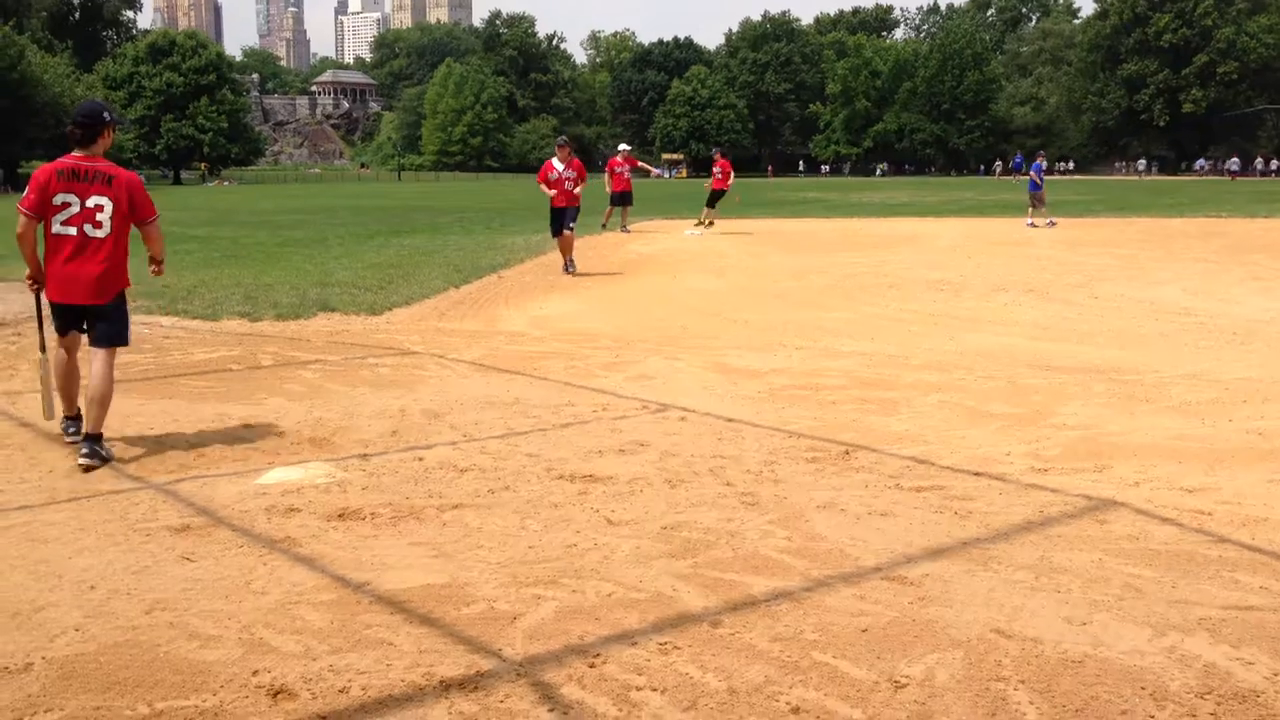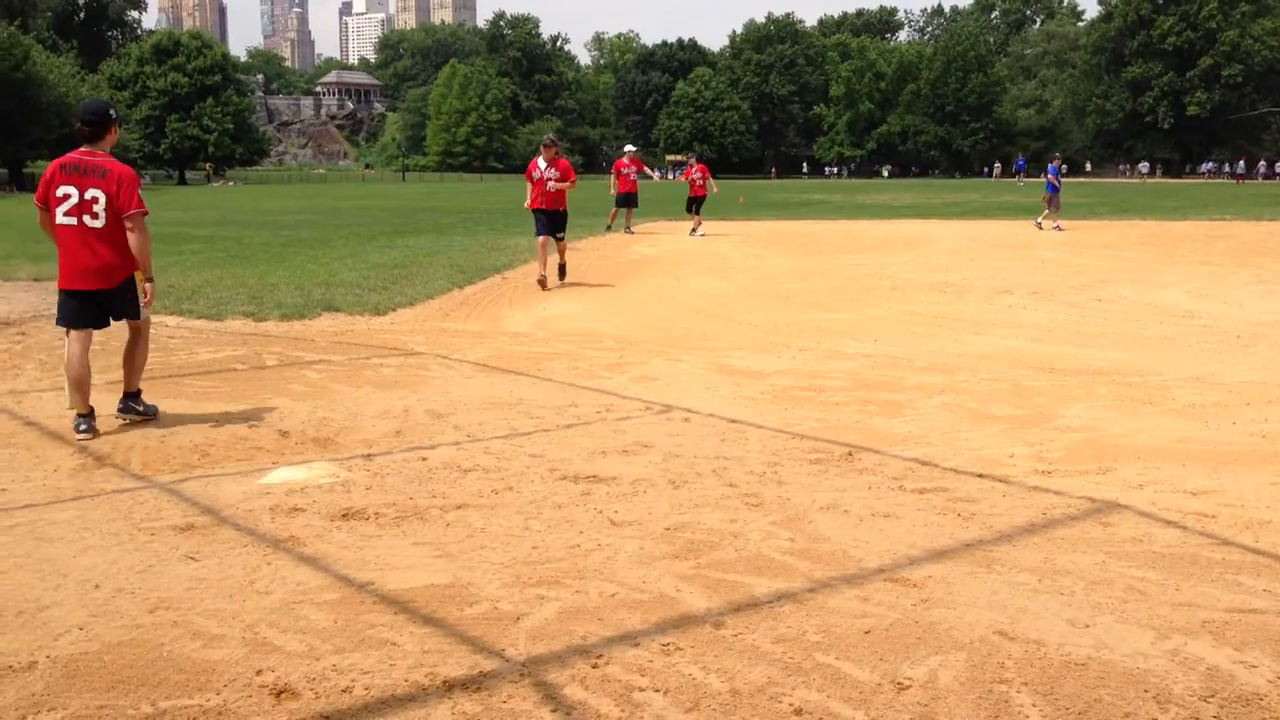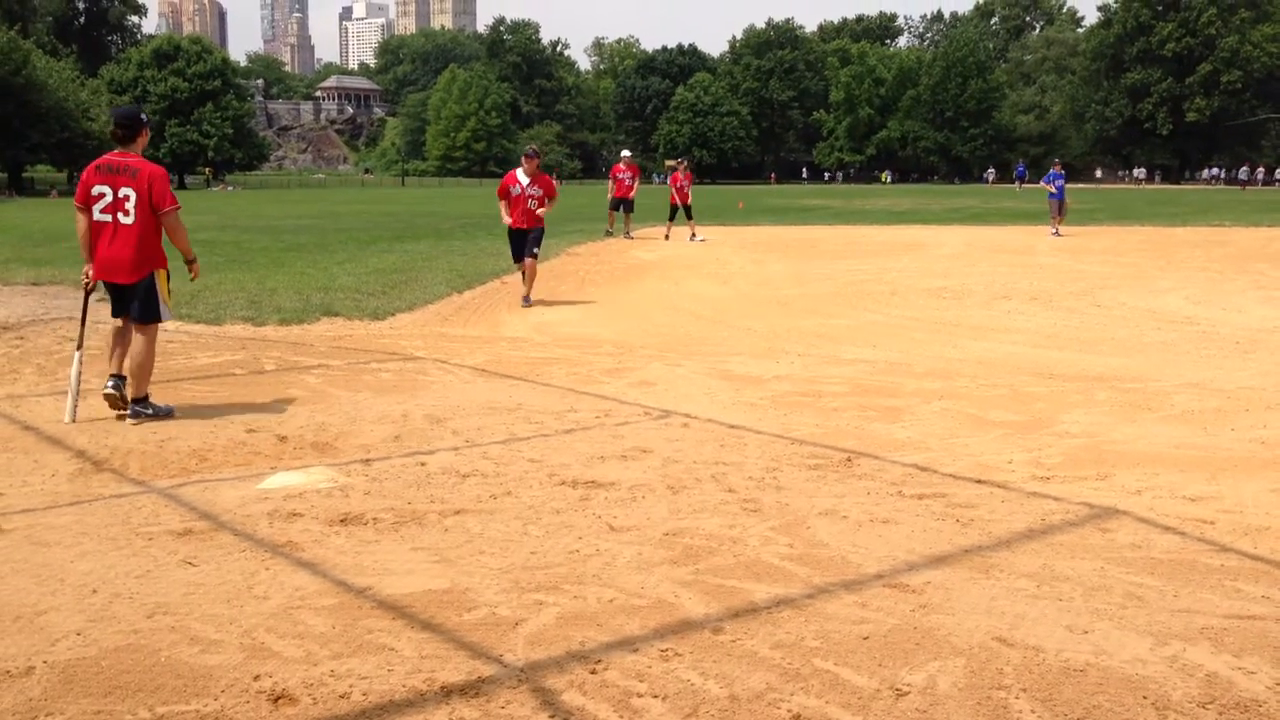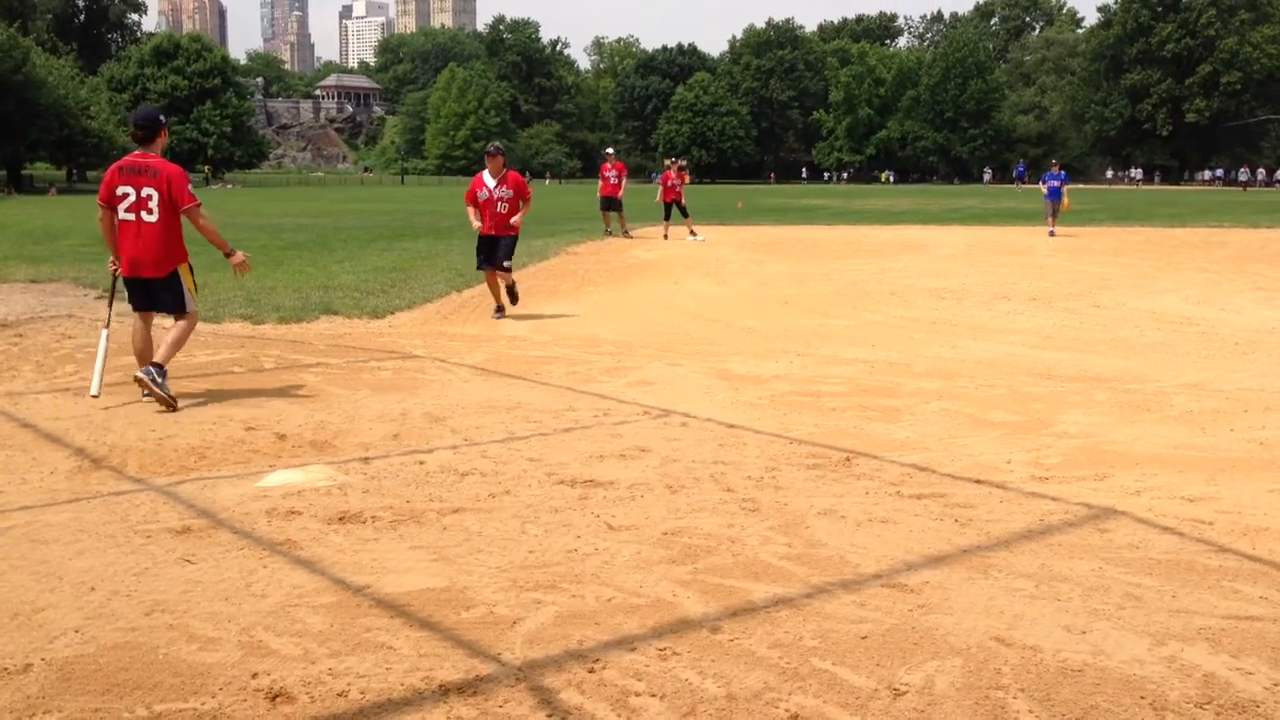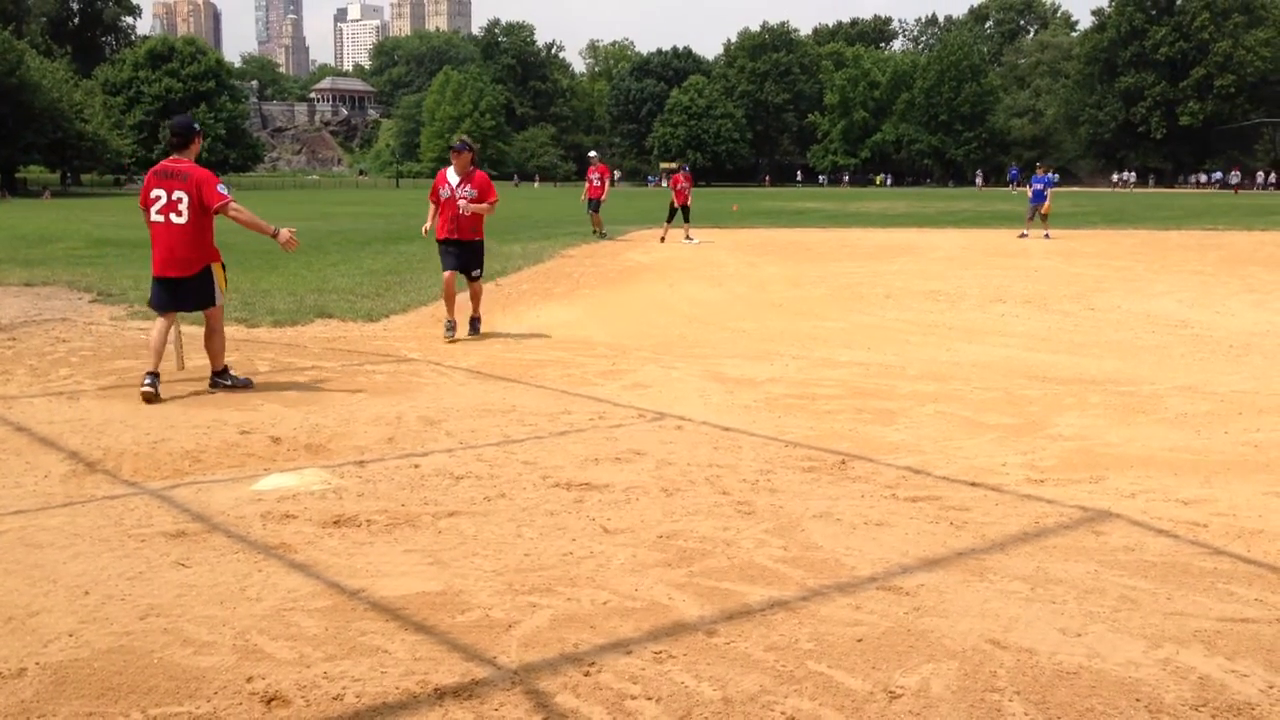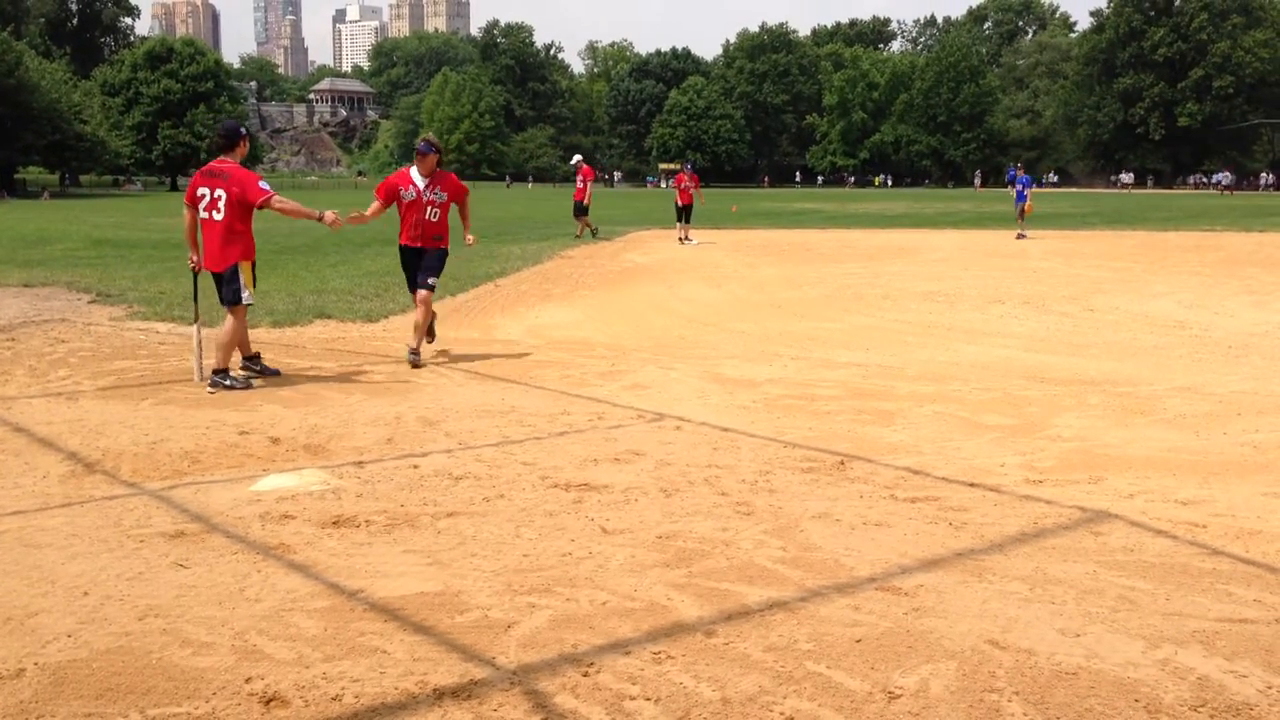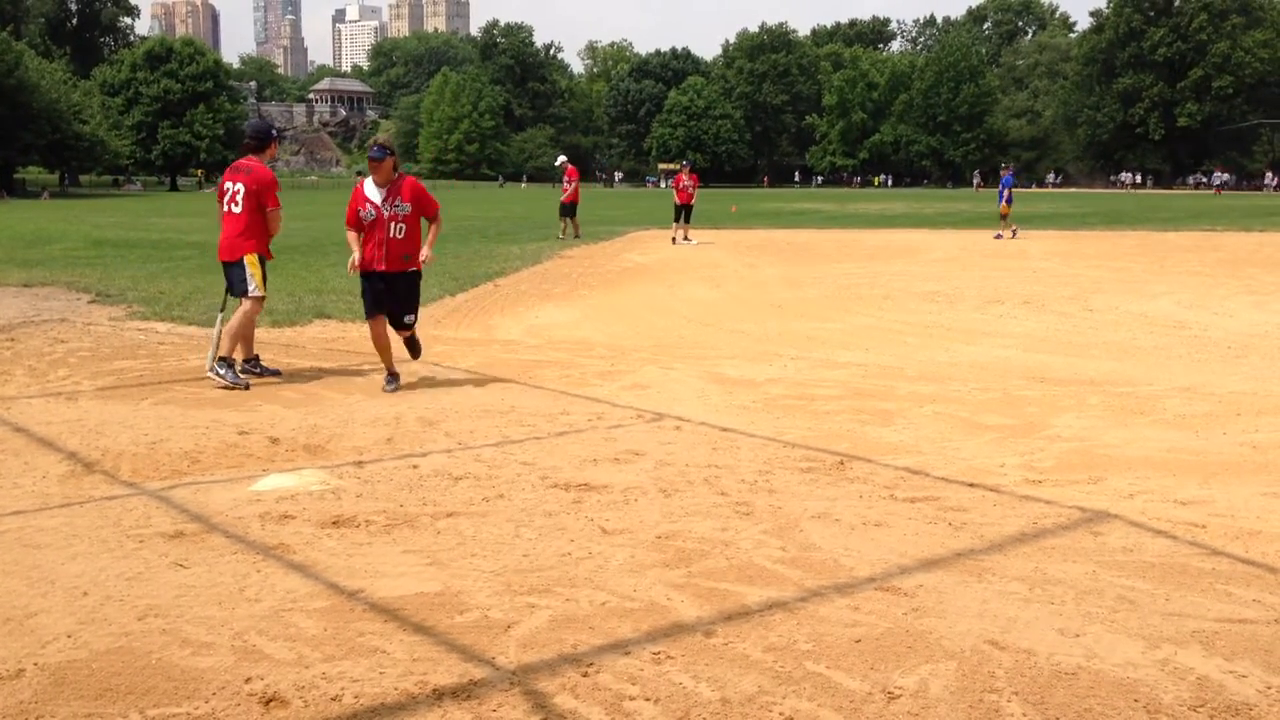
dt=0.5s
person 1, frame 1
left shoulder: (46, 174)
right shoulder: (125, 180)
left elbow: (24, 230)
right elbow: (152, 234)
left wrist: (35, 269)
right wrist: (158, 257)
left hip: (61, 283)
right hip: (107, 285)
left knee: (66, 346)
right knee: (102, 359)
left ankle: (72, 421)
right ankle: (92, 439)
person 1, frame 2
left shoulder: (56, 169)
right shoulder: (122, 173)
left elbow: (45, 219)
right elbow: (134, 228)
right wrist: (148, 276)
left hip: (72, 272)
right hip: (117, 270)
left knee: (78, 341)
right knee: (139, 327)
left ankle: (83, 417)
right ankle: (130, 399)
person 1, frame 3
left shoulder: (93, 170)
right shoulder: (152, 173)
left elbow: (82, 218)
right elbow: (171, 222)
left wrist: (89, 262)
right wrist: (190, 258)
left hip: (107, 265)
right hip: (144, 266)
left knee: (124, 322)
right knee: (144, 331)
left ankle: (115, 381)
right ankle: (138, 403)
person 1, frame 4
left shoulder: (116, 170)
right shoulder: (171, 172)
left elbow: (104, 216)
right elbow: (197, 218)
left wrist: (114, 253)
right wrist: (229, 251)
left hip: (131, 261)
right hip: (167, 260)
left knee: (142, 317)
right knee: (185, 318)
left ankle: (152, 378)
right ankle: (155, 370)
person 1, frame 5
left shoulder: (153, 174)
right shoulder: (201, 176)
left elbow: (147, 216)
right elbow: (233, 210)
right wrist: (274, 232)
left hip: (163, 262)
right hip: (200, 260)
left knee: (164, 317)
right knee: (213, 315)
left ankle: (151, 377)
right ankle: (219, 375)
person 1, frame 6
left shoulder: (201, 175)
right shoulder: (243, 177)
left elbow: (189, 213)
right elbow: (278, 203)
left wrist: (194, 251)
right wrist: (319, 215)
left hip: (213, 255)
right hip: (236, 256)
left knee: (234, 309)
right knee: (236, 312)
left ankle: (250, 360)
right ankle: (219, 374)
person 1, frame 7
left shoulder: (233, 170)
right shoulder: (265, 176)
left elbow: (222, 206)
right elbow: (274, 219)
right wrist: (273, 236)
left hip: (231, 247)
right hip: (247, 249)
left knee: (249, 305)
right knee: (250, 304)
left ankle: (249, 362)
right ankle: (222, 363)
person 2, frame 1
left shoulder: (576, 163)
right shoulder: (548, 165)
left elbow: (584, 179)
right elbow: (541, 183)
left wrist: (580, 188)
right wrist: (548, 192)
left hip: (572, 205)
right hip: (556, 206)
left knee: (568, 232)
right knee: (560, 236)
left ankle: (570, 259)
right ankle: (565, 260)
person 2, frame 2
left shoulder: (563, 163)
right shoulder: (534, 163)
left elbow: (573, 184)
right elbow: (529, 181)
left wrist: (558, 185)
right wrist: (528, 198)
left hip: (558, 209)
right hip: (539, 208)
left knee: (560, 241)
right knee: (542, 240)
left ankle: (562, 263)
right ankle: (543, 275)
person 2, frame 3
left shoulder: (545, 179)
right shoulder: (510, 177)
left elbow: (553, 199)
right elbow: (502, 198)
left wrist: (545, 209)
right wrist: (504, 216)
left hip: (535, 227)
right hip: (515, 227)
left knee: (530, 260)
right knee: (521, 263)
left ankle: (526, 295)
right ankle: (526, 272)
person 2, frame 4
left shoulder: (515, 178)
right shoulder: (477, 180)
left elbow: (527, 200)
right elbow: (470, 205)
left wrist: (520, 216)
right wrist: (474, 221)
left hip: (508, 233)
right hip: (486, 234)
left knee: (502, 272)
right knee: (488, 272)
left ankle: (510, 284)
right ankle: (499, 305)
person 2, frame 5
left shoulder: (481, 178)
right shoulder: (441, 176)
left elbow: (491, 206)
right elbow: (434, 201)
left wrist: (472, 206)
right wrist: (430, 223)
left hip: (473, 239)
right hip: (447, 238)
left knee: (474, 281)
right knee: (448, 277)
left ankle: (475, 316)
right ankle: (450, 320)
person 2, frame 6
left shoulder: (449, 180)
right shoulder: (399, 178)
left elbow: (463, 201)
right elbow: (381, 201)
left wrist: (467, 230)
right wrist: (366, 216)
left hip: (435, 247)
right hip: (408, 246)
left knee: (423, 296)
right knee: (418, 296)
left ankle: (415, 348)
right ankle: (429, 317)
person 2, frame 7
left shoulder: (412, 187)
right shoulder: (360, 192)
left elbow: (436, 218)
right elbow: (353, 228)
left wrist: (428, 247)
right wrist: (355, 251)
left hip: (405, 269)
right hip: (372, 270)
left knee: (402, 326)
right knee: (375, 323)
left ankle: (409, 332)
right ankle: (391, 371)
